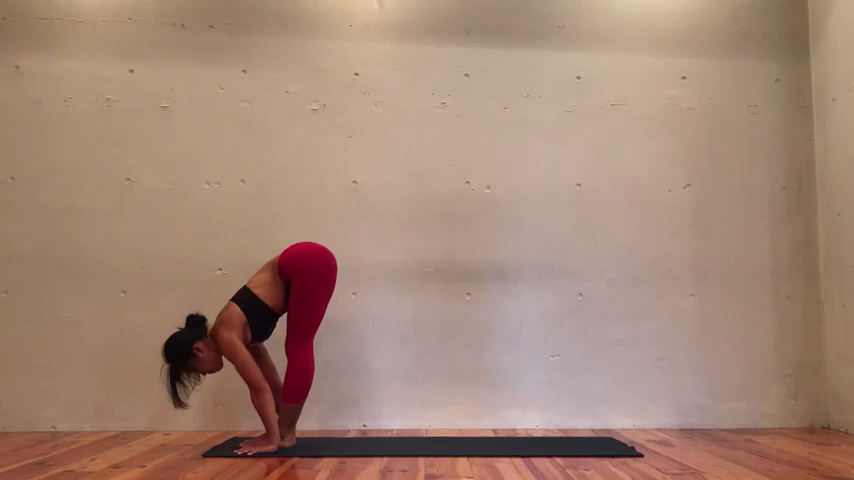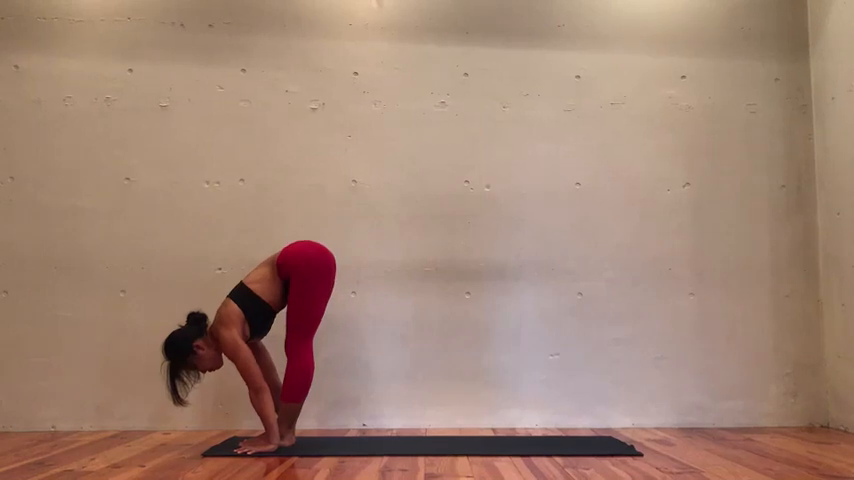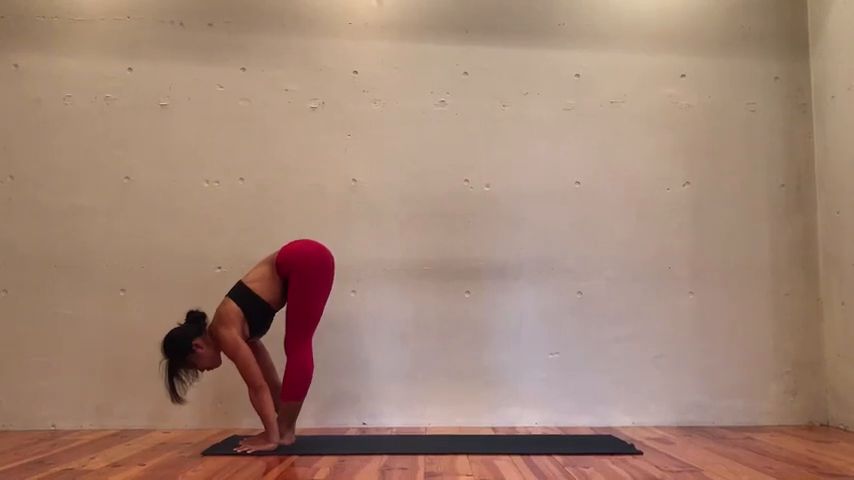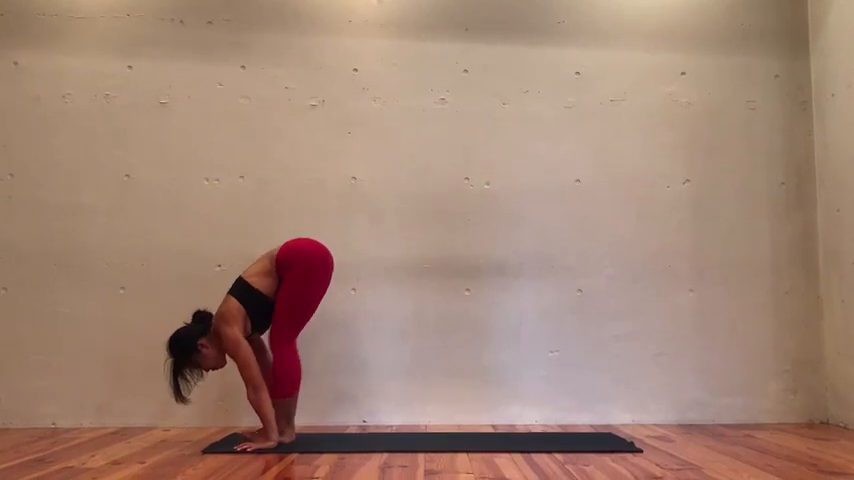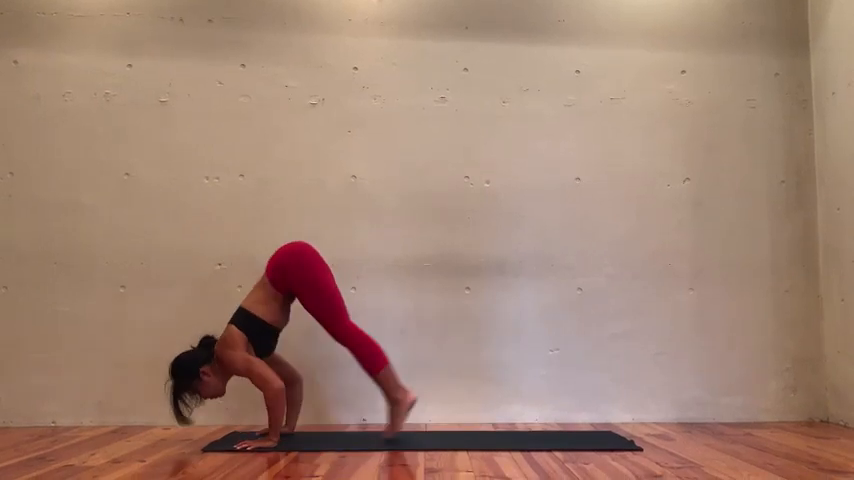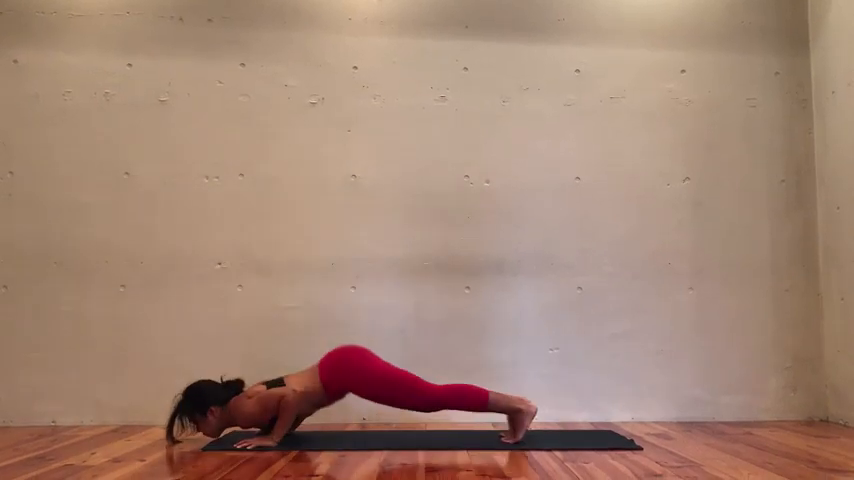
dt=0.5s
person 1, frame 1
left shoulder: (225, 337)
right shoulder: (238, 334)
left elbow: (260, 388)
right elbow: (270, 382)
left wrist: (273, 439)
right wrist: (275, 432)
left hip: (309, 264)
right hip: (304, 262)
left knee: (298, 352)
right knee: (298, 351)
left ankle: (285, 435)
right ankle: (286, 433)
person 1, frame 2
left shoulder: (226, 335)
right shoulder: (236, 331)
left elbow: (258, 388)
right elbow: (269, 380)
left wrist: (273, 439)
right wrist: (275, 432)
left hip: (307, 263)
right hip: (302, 263)
left knee: (297, 352)
right knee: (298, 351)
left ankle: (285, 434)
right ankle: (285, 431)
person 1, frame 3
left shoulder: (225, 334)
right shoulder: (236, 330)
left elbow: (258, 387)
right elbow: (268, 381)
left wrist: (272, 438)
right wrist: (274, 430)
left hip: (306, 261)
right hip: (301, 260)
left knee: (297, 350)
right knee: (297, 349)
left ankle: (285, 433)
right ankle: (285, 430)
person 1, frame 4
left shoulder: (228, 332)
right shoulder: (238, 329)
left elbow: (256, 386)
right elbow: (268, 376)
left wrist: (272, 436)
right wrist: (273, 429)
left hip: (305, 257)
right hip: (301, 257)
left knee: (281, 343)
right knee: (283, 343)
left ankle: (285, 429)
right ankle: (286, 427)
person 1, frame 5
left shoulder: (229, 355)
right shoulder: (244, 349)
left elbow: (275, 388)
right elbow: (293, 380)
left wrist: (272, 437)
right wrist: (286, 428)
left hip: (293, 264)
right hip: (292, 264)
left knee: (344, 331)
right knee: (344, 332)
left ankle: (397, 396)
person 1, frame 6
left shoulder: (241, 411)
right shoulder: (245, 401)
left elbow: (292, 395)
left wrist: (273, 437)
right wrist: (278, 430)
left hip: (345, 369)
right hip: (343, 366)
left knee: (432, 396)
right knee: (430, 398)
left ankle: (516, 406)
right ankle: (513, 404)
